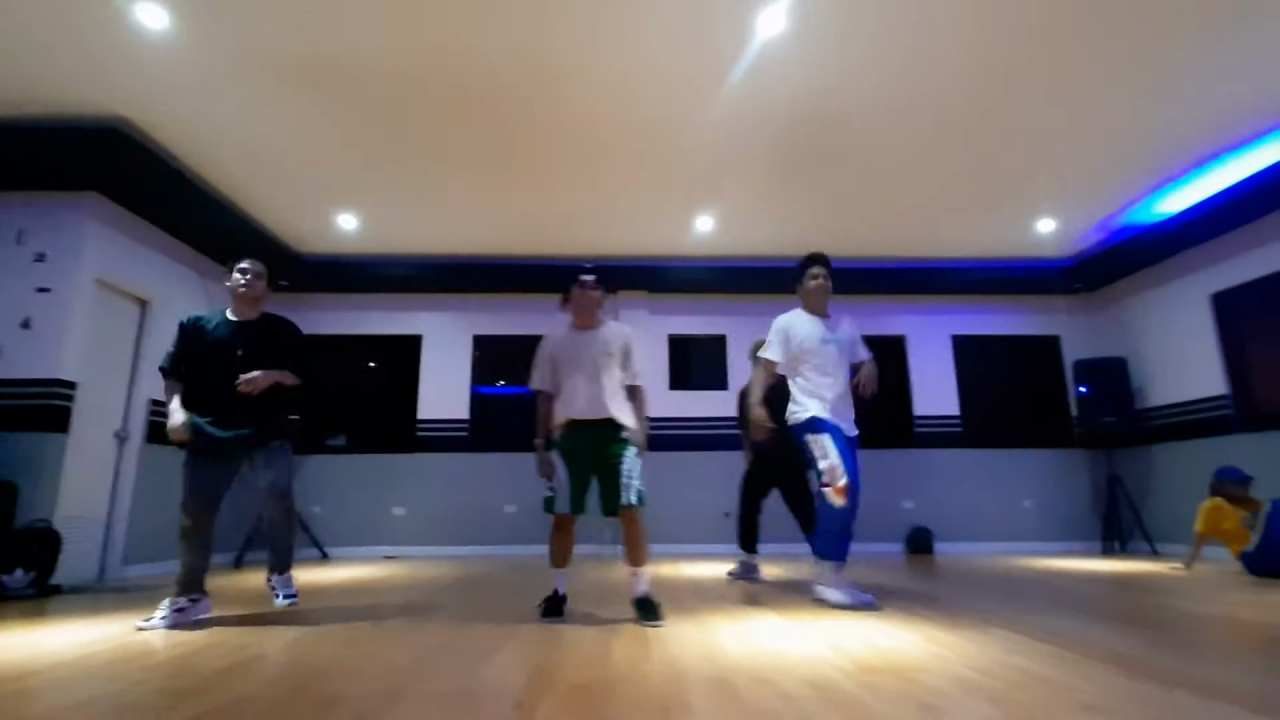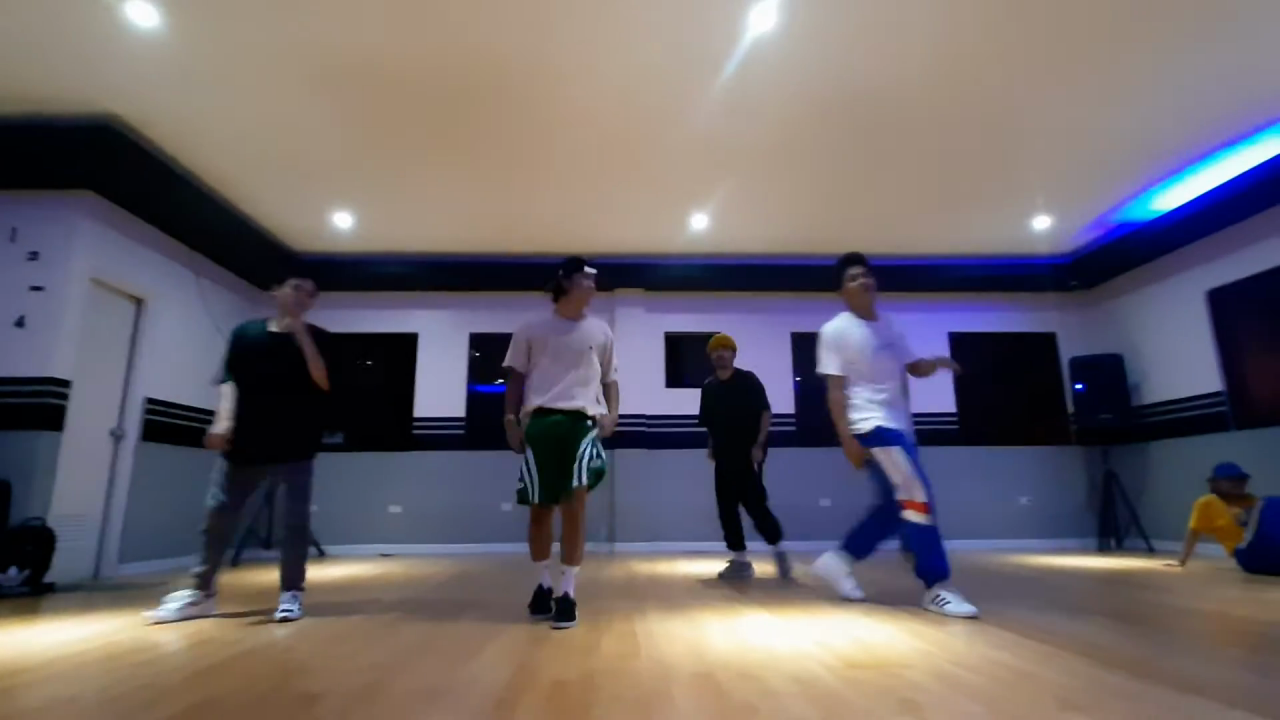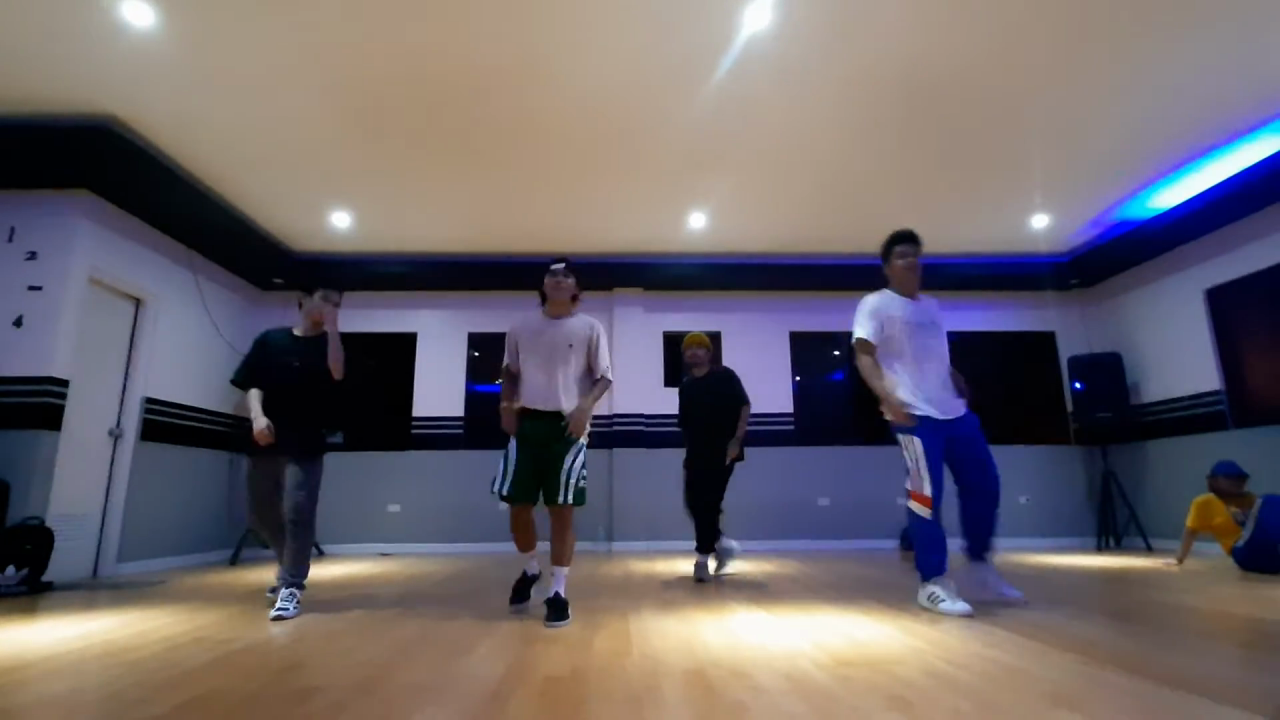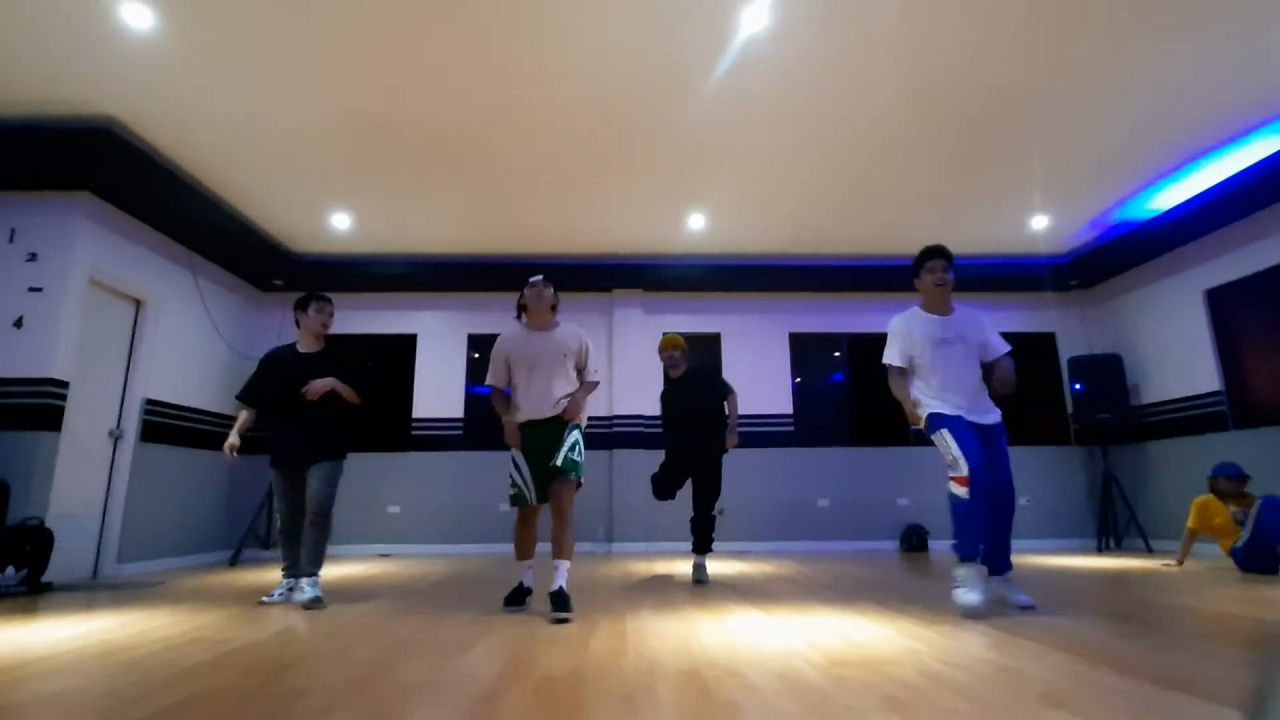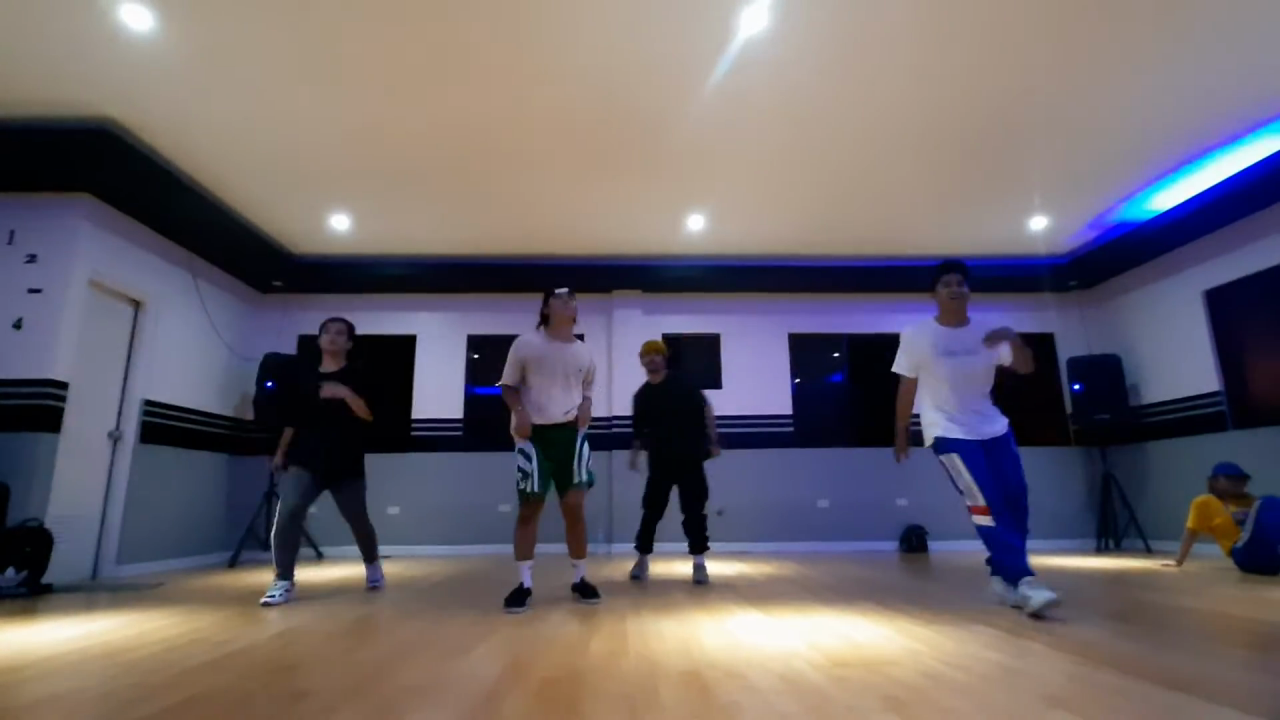
dt=0.3s
person 1, frame 1
left shoulder: (844, 326)
right shoulder: (787, 324)
left elbow: (863, 361)
right elbow: (765, 368)
left wrist: (869, 372)
right wrist: (757, 410)
left hip: (845, 422)
right hip: (813, 418)
left knee: (845, 497)
right knee: (842, 483)
left ankle: (832, 578)
right ankle: (828, 570)
person 1, frame 2
left shoulder: (888, 326)
right shoulder: (835, 331)
left elbow: (914, 367)
right elbow: (835, 389)
left wrist: (938, 363)
right wrist: (847, 438)
left hip: (898, 425)
right hip: (873, 427)
left knee: (893, 505)
right knee: (916, 499)
left ankle: (839, 560)
right ankle: (937, 587)
person 1, frame 3
left shoulder: (930, 307)
right shoulder: (875, 305)
right elbow: (863, 354)
left wrist: (956, 378)
right wrist: (886, 394)
left hip: (953, 410)
right hip: (914, 412)
left knee: (983, 483)
right knee: (926, 492)
left ankle: (979, 563)
right ankle: (933, 583)
person 1, frame 4
left shoulder: (973, 319)
right shoulder: (904, 324)
left elbow: (1000, 358)
right elbow: (895, 375)
left wrist: (1005, 372)
right wrist: (910, 404)
left hip: (986, 416)
right hip: (942, 414)
left knee: (1002, 496)
right knee: (970, 472)
left ankle: (998, 576)
right ankle: (967, 571)
person 1, frame 5
left shoulder: (992, 332)
right shoulder: (916, 337)
left elbow: (1026, 368)
right elbow: (907, 388)
left wrist: (1014, 340)
right wrist: (900, 433)
left hip: (992, 428)
right hip: (949, 433)
left knee: (1015, 498)
right knee: (987, 504)
left ankle: (1004, 577)
right ankle: (1024, 581)
person 2, frame 1
left shoulder: (620, 336)
right shoulder: (552, 344)
left elbow: (636, 387)
right elbow: (545, 397)
left wrist: (641, 425)
right wrist: (541, 444)
left hip: (615, 431)
right hip: (570, 433)
left knee: (628, 512)
right knee: (564, 516)
left ankle: (642, 593)
right ankle: (559, 592)
person 2, frame 2
left shoulder: (601, 332)
right shoulder: (532, 329)
left elbow: (609, 378)
right elbow: (515, 375)
left wrist: (611, 412)
right wrist: (511, 419)
left hip: (582, 422)
right hip: (540, 421)
left knee: (574, 505)
right knee: (540, 508)
left ankle: (567, 593)
right ankle: (544, 585)
person 2, frame 3
left shoulder: (590, 329)
right shoulder: (522, 329)
left elbow: (603, 378)
right elbow: (511, 372)
left wrist: (584, 408)
right wrist: (507, 406)
left hip: (568, 425)
right hip: (527, 421)
left knee: (562, 509)
right knee: (519, 505)
left ankle: (558, 594)
right ankle: (529, 570)
person 2, frame 4
left shoulder: (575, 336)
right shoulder: (506, 342)
left elbow: (592, 377)
right elbow: (498, 388)
left wrist: (579, 396)
right wrist: (507, 419)
left hip: (564, 425)
right hip: (526, 429)
left knee: (562, 501)
right knee: (527, 511)
left ankle: (559, 587)
right ankle: (524, 583)
person 2, frame 5
left shoulder: (584, 354)
right shoulder: (525, 344)
right elbow: (508, 386)
left wrist: (585, 407)
right wrist: (519, 412)
left hip: (571, 433)
right hip: (533, 433)
left knee: (574, 506)
right knee: (529, 507)
left ankle: (579, 578)
right ankle: (524, 584)
person 3, frame 1
left shoulder: (282, 330)
right shoulder: (197, 327)
left elbow: (296, 378)
right elbow: (175, 375)
left wrist: (272, 376)
right wrist: (175, 409)
left hip: (266, 434)
right hip: (211, 435)
left knee: (279, 494)
right knee: (195, 514)
left ankle: (279, 575)
right ankle: (190, 596)
person 3, frame 2
left shoulder: (316, 339)
right shoulder: (246, 334)
left elbow: (323, 382)
right elbow: (231, 379)
left wrist: (302, 335)
right wrist: (224, 418)
left hip: (294, 446)
right hip: (246, 442)
left knee: (295, 520)
right knee: (219, 513)
left ankle: (292, 592)
right ankle: (200, 592)
person 3, frame 3
left shoulder: (331, 344)
right shoulder: (269, 340)
left elbow: (337, 373)
right elbow: (252, 383)
left wrist: (331, 328)
right wrist: (257, 415)
left hip: (304, 443)
right hip: (266, 441)
left knee: (298, 513)
right knee: (262, 514)
left ankle: (291, 588)
right ankle: (286, 574)
person 3, frame 4
left shoulder: (337, 362)
right shoulder: (275, 359)
left elbow: (357, 400)
right elbow: (252, 400)
left wrist: (334, 384)
right wrist: (236, 431)
left hip: (326, 452)
right hip: (285, 453)
left knee: (318, 509)
right knee: (288, 518)
left ankle: (309, 579)
right ankle: (291, 578)
person 3, frame 5
left shoulder: (355, 378)
right shoulder: (304, 380)
left elbow: (367, 415)
right elbow: (294, 422)
left wrist: (344, 392)
right wrist: (280, 453)
left hip: (346, 464)
right hip: (305, 462)
left knee: (358, 521)
right knee: (287, 515)
left ankle: (372, 566)
right ankle: (283, 582)
person 4, frame 1
left shoulder: (789, 387)
right shoulder: (747, 392)
right wrist: (748, 451)
left hip: (789, 460)
right hip: (761, 461)
left knee: (804, 510)
right knee: (748, 508)
right ankle: (749, 562)
person 4, frame 2
left shoulder: (747, 380)
right shoulder: (708, 387)
left elbow: (765, 412)
left wrist: (759, 444)
right wrist: (711, 446)
left hip: (745, 454)
right hip: (723, 456)
left knee: (754, 502)
right knee: (726, 508)
left ankle: (778, 549)
right ankle: (740, 561)
person 4, frame 3
left shoulder: (725, 377)
right shoulder: (686, 387)
left elbow: (744, 408)
left wrist: (736, 441)
right wrist: (688, 452)
left hip: (723, 452)
right hip: (697, 453)
left knee: (707, 503)
right knee: (694, 502)
left ankle: (702, 558)
right ankle: (723, 544)
person 4, frame 4
left shoulder: (703, 376)
right shoulder: (667, 391)
left elbow: (730, 395)
left wrist: (732, 428)
right wrist: (670, 450)
left hip: (709, 450)
right hip: (680, 452)
left knee: (704, 506)
right knee: (660, 488)
left ankle: (700, 560)
person 4, frame 5
left shoulder: (682, 384)
right shoulder: (642, 395)
left elbow: (706, 409)
right elbow: (640, 430)
left wrist: (713, 440)
right wrist: (635, 455)
left hip: (690, 457)
right hip: (661, 459)
left knee: (693, 508)
right knee: (653, 506)
left ankle: (699, 561)
right ankle: (642, 558)
